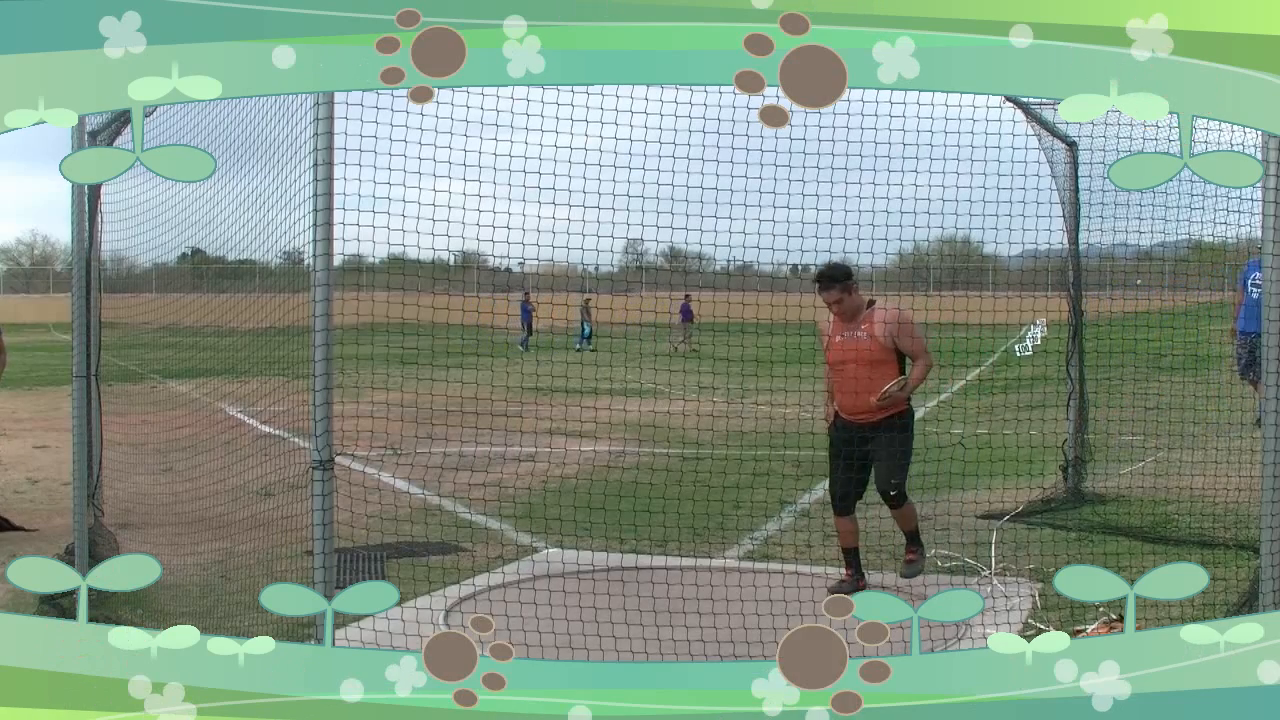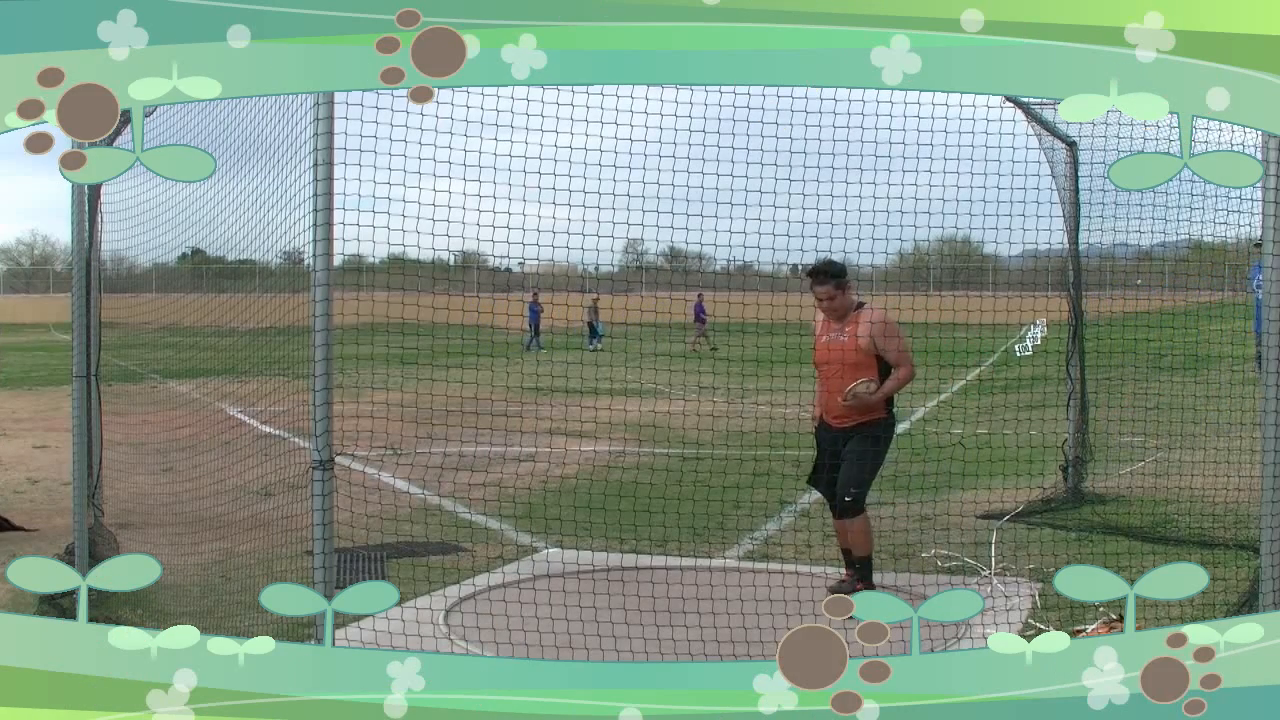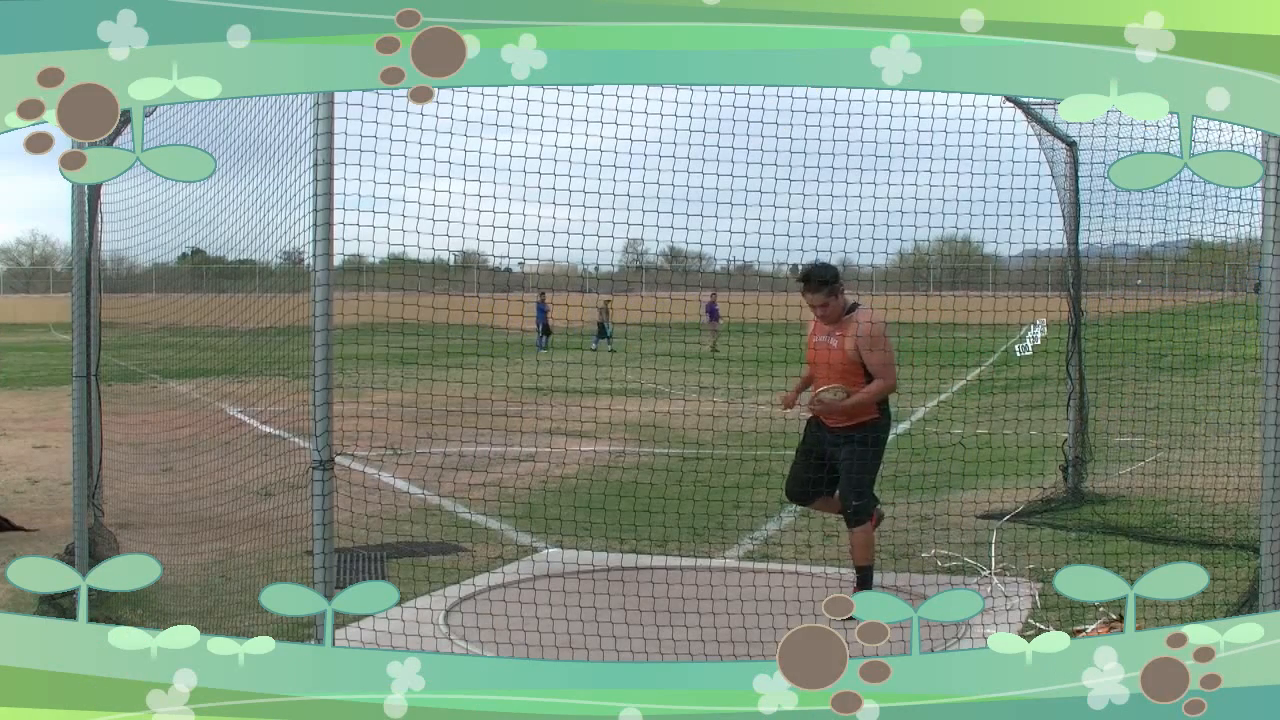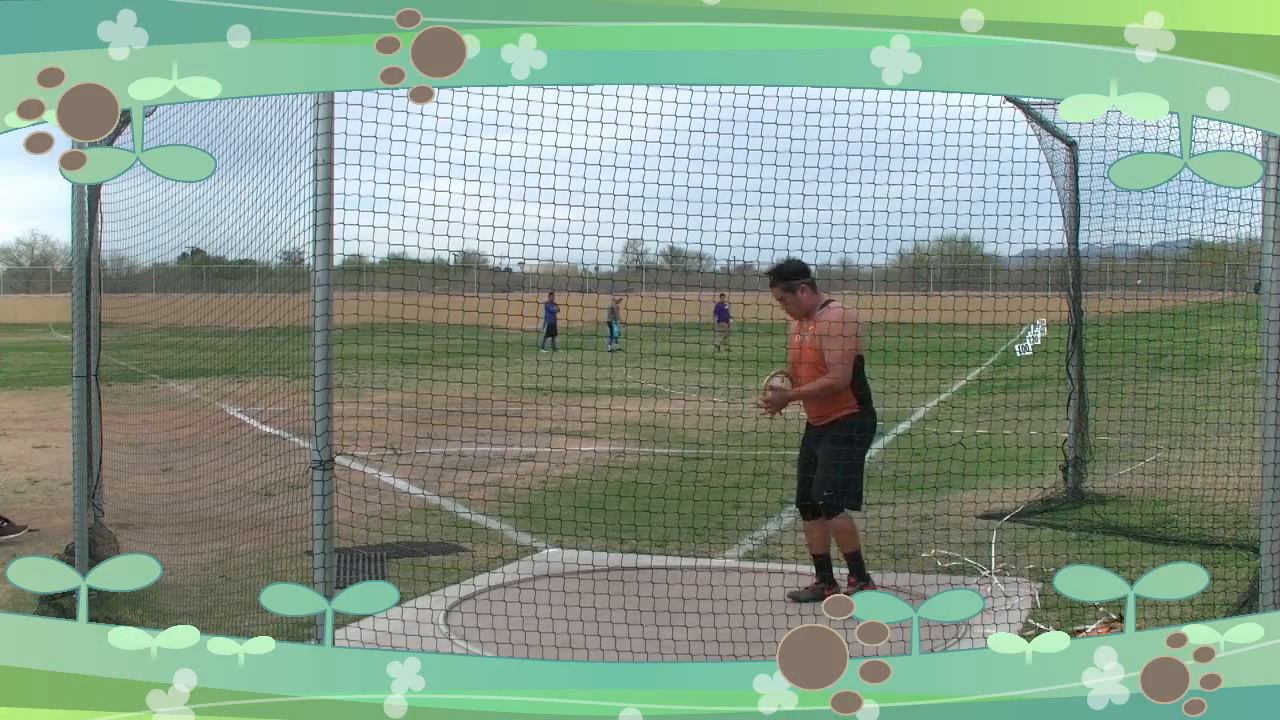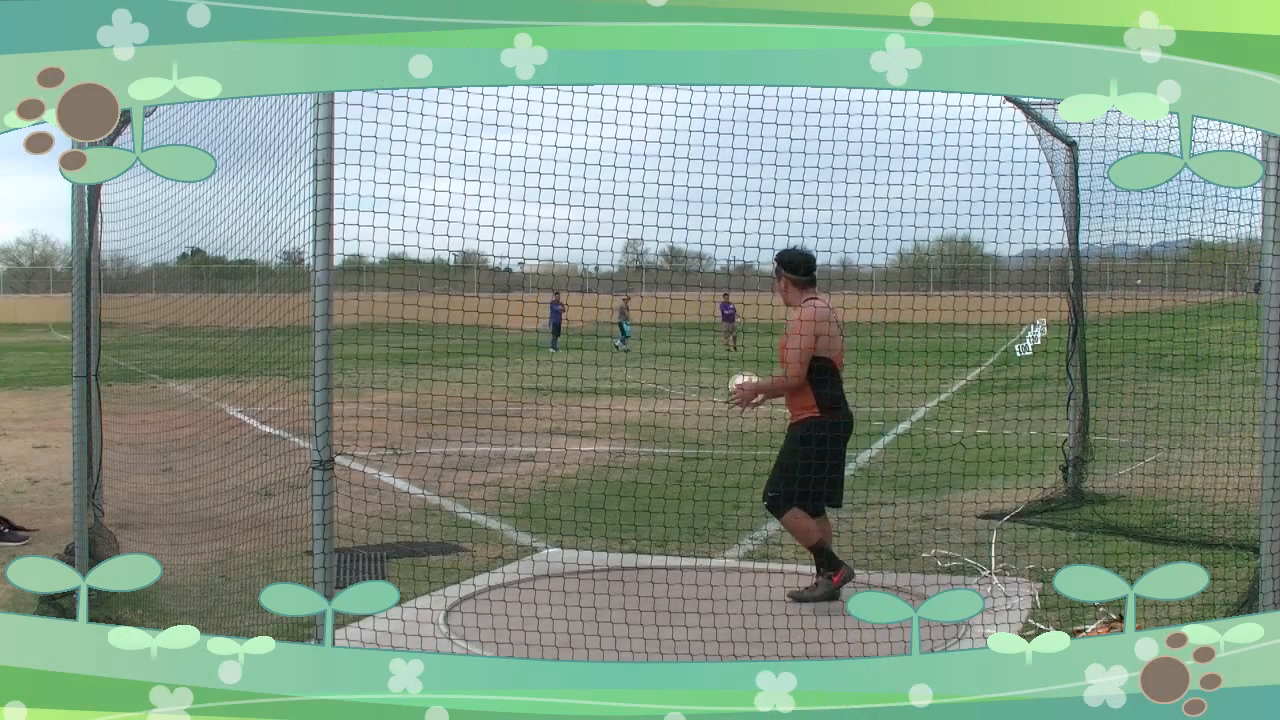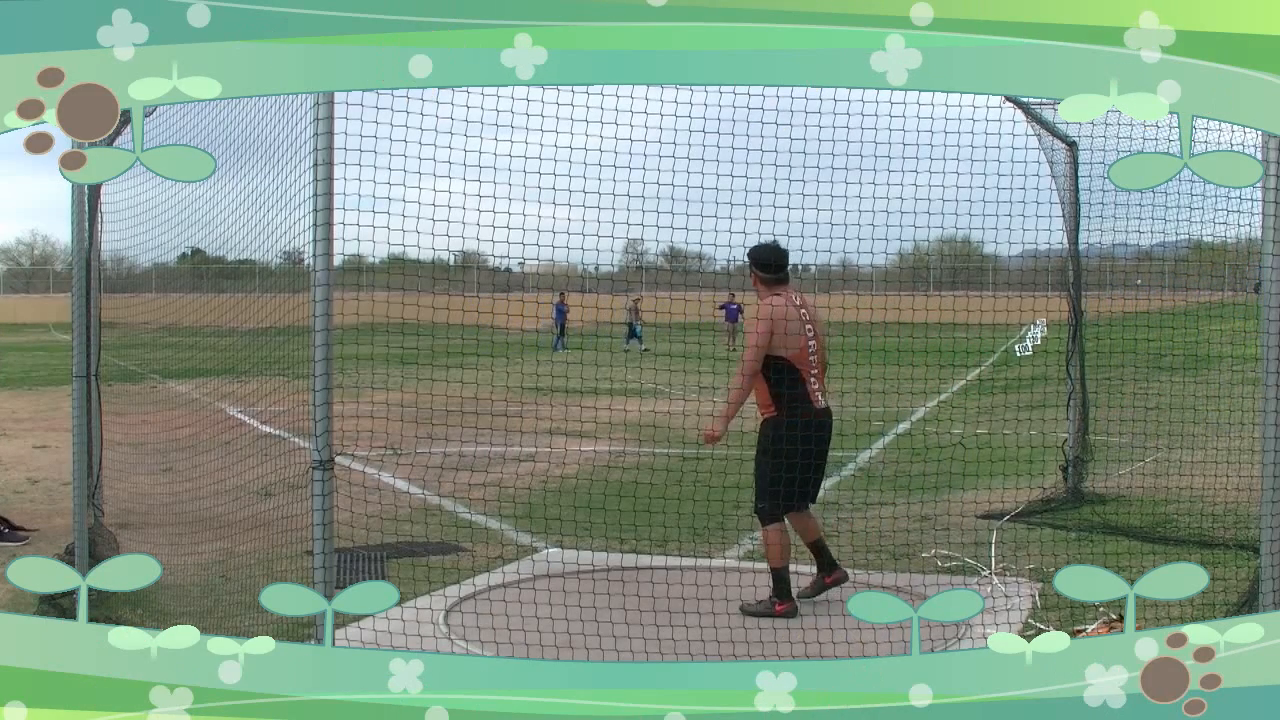
dt=0.4s
person 1, frame 1
left shoulder: (891, 318)
right shoulder: (827, 326)
left elbow: (923, 359)
left wrist: (904, 393)
right wrist: (829, 402)
left hip: (891, 423)
right hip: (846, 426)
left knee: (891, 490)
right knee: (840, 501)
left ankle: (914, 546)
right ankle: (854, 573)
person 1, frame 2
left shoulder: (876, 321)
right shoulder: (820, 325)
left elbow: (906, 368)
left wrist: (875, 399)
right wrist: (818, 404)
left hip: (870, 428)
right hip: (830, 429)
left knee: (850, 499)
right knee: (837, 503)
left ankle: (868, 583)
right ankle: (853, 573)
person 1, frame 3
left shoulder: (867, 325)
right shoulder: (816, 322)
left elbow: (887, 382)
left wrist: (843, 406)
right wrist: (797, 389)
left hip: (863, 429)
right hip: (823, 424)
left knee: (853, 510)
right knee: (798, 490)
left ankle: (865, 590)
right ankle: (867, 512)
person 1, frame 4
left shoulder: (837, 319)
right shoulder: (798, 323)
left elbow: (839, 379)
left wrist: (789, 396)
right wrist: (779, 395)
left hip: (849, 425)
right hip: (817, 426)
left knee: (828, 501)
right knee: (807, 505)
left ankle: (861, 581)
right ankle: (825, 582)
person 1, frame 5
left shoulder: (807, 315)
right shoulder: (818, 311)
left elbow: (794, 378)
left wrist: (756, 389)
right wrist: (765, 392)
left hip: (819, 424)
right hip: (820, 422)
left knee: (779, 499)
right knee: (809, 504)
left ankle: (834, 569)
right ankle: (827, 578)
person 1, frame 6
left shoulder: (770, 309)
right shoulder: (805, 308)
left elbow: (749, 369)
left wrist: (724, 419)
left hip: (786, 424)
right hip: (816, 418)
left knee: (770, 511)
right knee: (793, 503)
left ankle: (782, 599)
right ankle: (829, 569)
